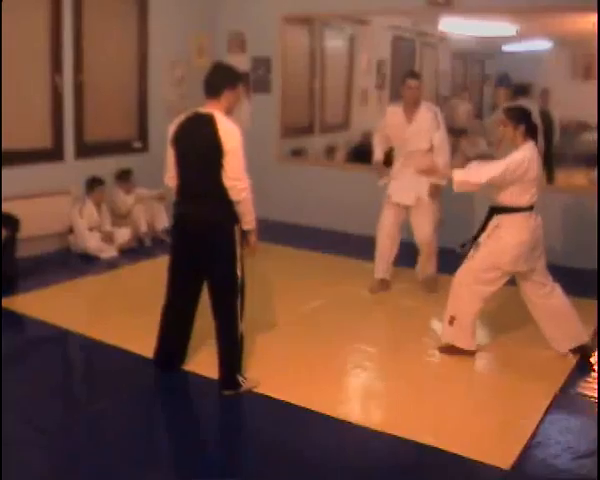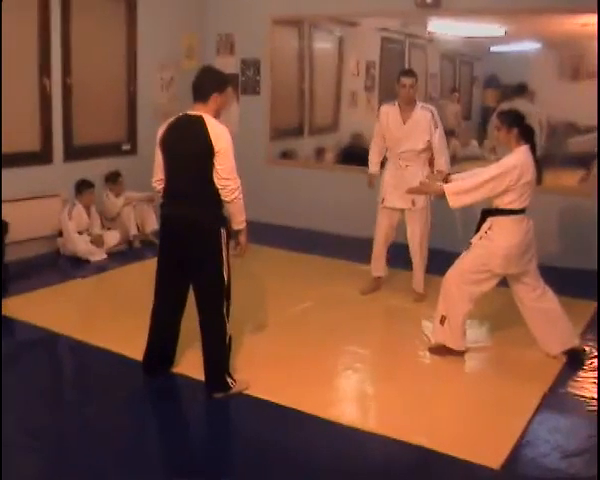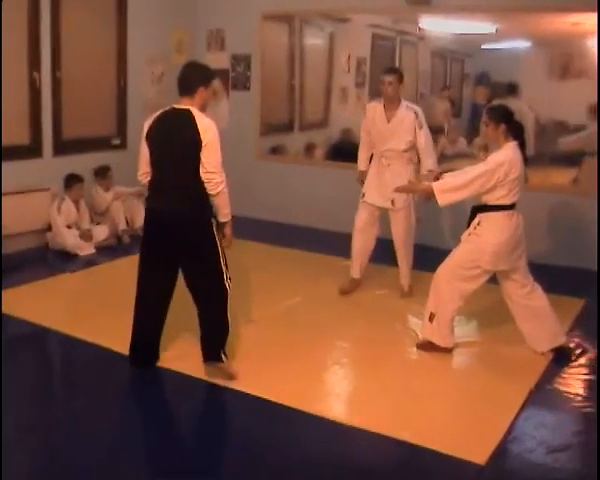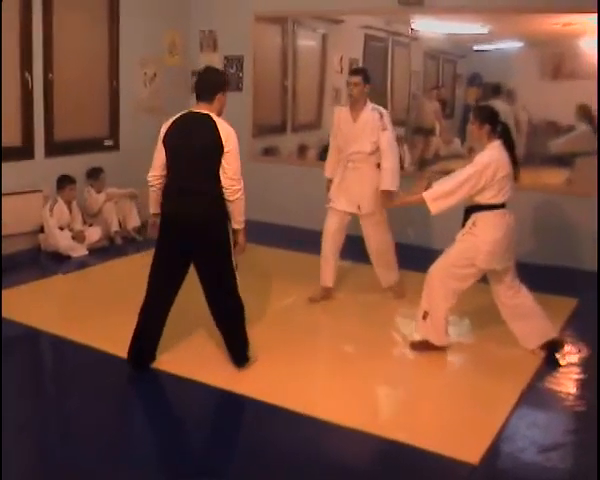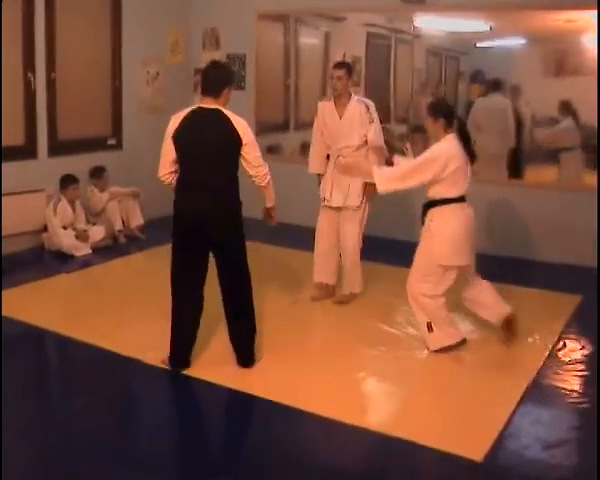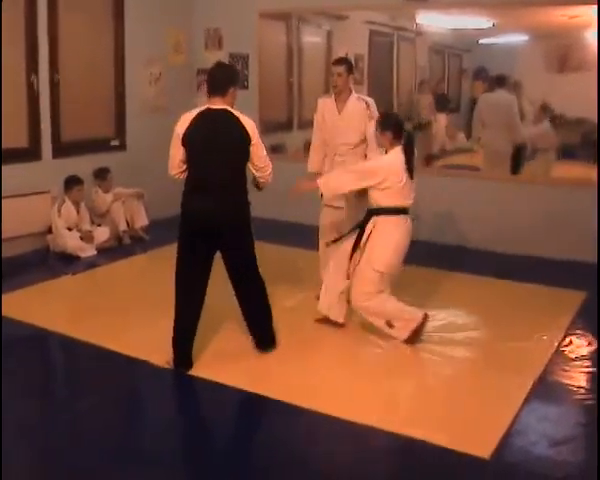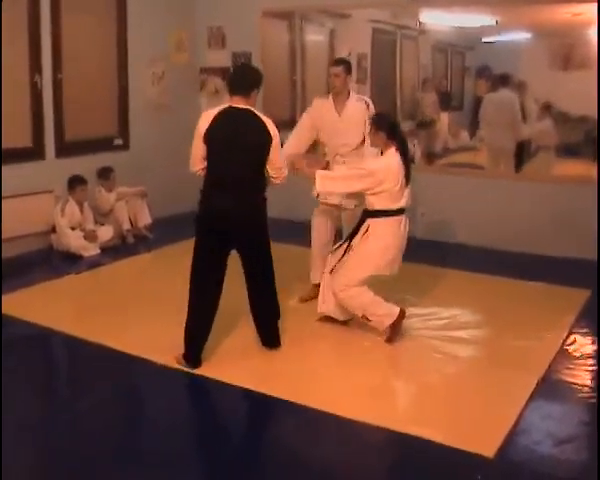
dt=0.3s
person 1, frame 1
left shoulder: (180, 126)
right shoulder: (227, 129)
left elbow: (172, 178)
right elbow: (238, 185)
right wrist: (250, 226)
left hip: (185, 218)
right hip: (218, 222)
left knee: (181, 291)
right knee: (227, 298)
left ankle: (168, 358)
right ankle: (231, 377)
person 1, frame 2
left shoulder: (168, 129)
right shoulder: (216, 131)
left elbow: (159, 181)
right elbow: (229, 186)
right wrist: (240, 227)
left hip: (172, 220)
right hip: (205, 224)
left knee: (168, 293)
right knee: (213, 300)
left ankle: (156, 361)
right ankle: (218, 379)
person 1, frame 3
left shoulder: (154, 123)
right shoulder: (205, 126)
left elbow: (144, 174)
right elbow: (214, 180)
right wrist: (225, 220)
left hip: (159, 212)
right hip: (193, 214)
left knee: (153, 285)
right knee: (211, 285)
left ankle: (142, 354)
right ankle: (214, 355)
person 1, frame 4
left shoulder: (171, 126)
right shoulder: (223, 131)
left elbow: (156, 177)
right elbow: (232, 185)
left wrist: (156, 212)
right wrist: (238, 227)
left hip: (174, 215)
right hip: (208, 218)
left knee: (160, 286)
right knee: (223, 288)
left ankle: (140, 354)
right ankle: (239, 353)
person 1, frame 5
left shoulder: (178, 122)
right shoulder: (237, 125)
left elbow: (166, 173)
right elbow: (260, 172)
right wrist: (270, 203)
left hip: (187, 211)
right hip: (223, 212)
left knee: (186, 284)
right knee: (236, 283)
left ankle: (179, 356)
right ankle: (245, 353)
person 1, frame 6
left shoulder: (187, 122)
right shoulder: (245, 125)
left elbow: (175, 169)
right elbow: (264, 172)
right wrist: (258, 182)
left hip: (196, 210)
right hip: (233, 211)
left knee: (189, 283)
right knee: (247, 276)
left ankle: (182, 356)
right ankle: (265, 337)
person 1, frame 7
left shoulder: (209, 119)
right shoulder: (265, 125)
left elbow: (196, 165)
right elbow: (279, 175)
left hip: (214, 207)
right hip: (250, 209)
left knee: (205, 279)
right knee: (260, 273)
left ankle: (192, 352)
right ankle: (270, 335)
person 2, frame 1
left shoulder: (521, 159)
right shoulder: (528, 154)
left elbow: (486, 175)
right elbow: (494, 170)
left wrist: (448, 174)
right wrist: (461, 173)
left hip: (511, 230)
right hip: (527, 227)
left knee: (468, 280)
right knee: (541, 286)
left ankle: (460, 341)
right ankle: (575, 340)
person 2, frame 2
left shoulder: (515, 163)
right shoulder: (523, 158)
left elbow: (479, 184)
right elbow: (484, 174)
left wrist: (436, 189)
right wrist: (447, 179)
left hip: (502, 232)
right hip: (518, 230)
left knee: (457, 281)
right knee: (532, 289)
left ankle: (451, 341)
right ankle: (565, 343)
person 2, frame 3
left shoulder: (503, 159)
right shoulder: (511, 153)
left elbow: (469, 182)
right elbow: (473, 173)
left wrist: (424, 188)
right wrist: (436, 179)
left hip: (491, 229)
right hip: (508, 226)
left knee: (447, 278)
right knee: (521, 286)
left ankle: (438, 338)
right ankle: (551, 340)
person 2, frame 4
left shoulder: (489, 158)
right shoulder: (499, 153)
left elbow: (458, 186)
right elbow: (462, 178)
left wrist: (414, 198)
right wrist: (428, 189)
left hip: (484, 227)
right hip: (498, 224)
left knee: (439, 277)
right knee: (508, 286)
left ankle: (433, 337)
right ankle: (544, 337)
person 2, frame 5
left shoulder: (441, 152)
right shoulder: (453, 146)
left elbow: (405, 176)
right elbow: (417, 167)
left wrist: (362, 171)
right wrist: (392, 158)
left hip: (444, 220)
right hip: (457, 216)
left knee: (422, 286)
right knee: (467, 276)
left ankle: (447, 337)
right ankle: (501, 315)
person 2, frame 6
left shoulder: (386, 164)
right shoulder: (401, 157)
left elbow: (349, 178)
right elbow: (361, 174)
left wrist: (314, 183)
left hip: (386, 229)
right hip: (386, 225)
left knee: (365, 296)
right knee: (340, 259)
left ankle: (411, 322)
right ankle: (334, 313)
person 2, frame 7
left shoulder: (380, 166)
right shoulder: (396, 158)
left elbow: (345, 178)
right elbow: (357, 175)
left wrist: (311, 172)
right wrist: (325, 171)
left hip: (381, 230)
right hip: (387, 225)
left knee: (346, 283)
right knee: (337, 263)
left ankle: (389, 317)
right ankle: (336, 312)
person 3, frame 1
left shoulder: (432, 113)
right shoulder: (392, 112)
left elbow: (442, 149)
right elbow: (381, 135)
left wrist: (439, 179)
right wrist: (378, 156)
left hip: (425, 176)
right hip: (400, 174)
left knee: (426, 233)
right knee: (387, 228)
left ankle: (427, 273)
right ankle: (382, 277)
person 3, frame 2
left shoulder: (429, 113)
right shoulder: (386, 111)
left elbow: (440, 148)
right elbow: (378, 141)
right wrist: (373, 169)
left hip: (418, 176)
right hip: (392, 175)
left knee: (418, 236)
right knee: (382, 230)
left ankle: (419, 285)
right ankle: (377, 276)
person 3, frame 3
left shoulder: (413, 113)
right shoulder: (372, 109)
left elbow: (426, 148)
right wrist: (362, 168)
left hip: (401, 174)
right hip: (376, 173)
left knee: (403, 233)
right knee: (362, 225)
left ankle: (405, 281)
right ankle: (355, 277)
person 3, frame 4
left shoulder: (379, 115)
right shoulder: (339, 113)
left elbow: (389, 152)
left wrist: (387, 187)
right wrist: (329, 175)
left hip: (368, 179)
right hip: (343, 178)
left knee: (378, 236)
right knee: (331, 233)
left ankle: (392, 280)
right ankle: (326, 285)
person 3, frame 5
left shoulder: (365, 107)
right shoulder: (323, 107)
left elbow: (375, 145)
left wrist: (371, 179)
right wrist: (318, 172)
left hip: (357, 175)
right hip: (332, 174)
left knee: (350, 235)
right knee: (325, 232)
left ankle: (351, 287)
right ankle: (326, 284)
person 3, frame 6
left shoulder: (365, 105)
right shoulder: (323, 104)
left elbow: (374, 144)
right elbow: (318, 140)
right wrist: (315, 171)
right hip: (330, 170)
right knee: (327, 229)
person 3, frame 7
left shoulder: (363, 105)
right shoulder: (319, 105)
left elbow: (371, 143)
right elbow: (301, 135)
right wrist: (283, 157)
right hip: (329, 171)
right knee: (320, 229)
right ankle: (317, 283)
